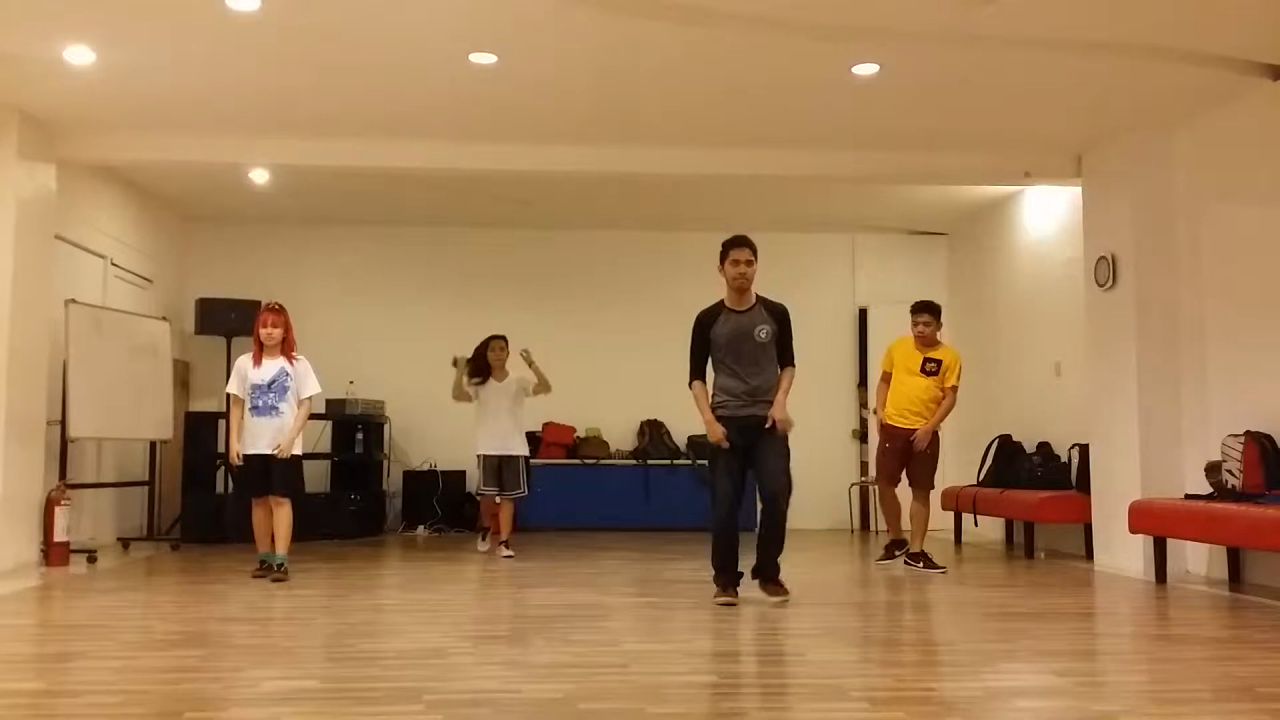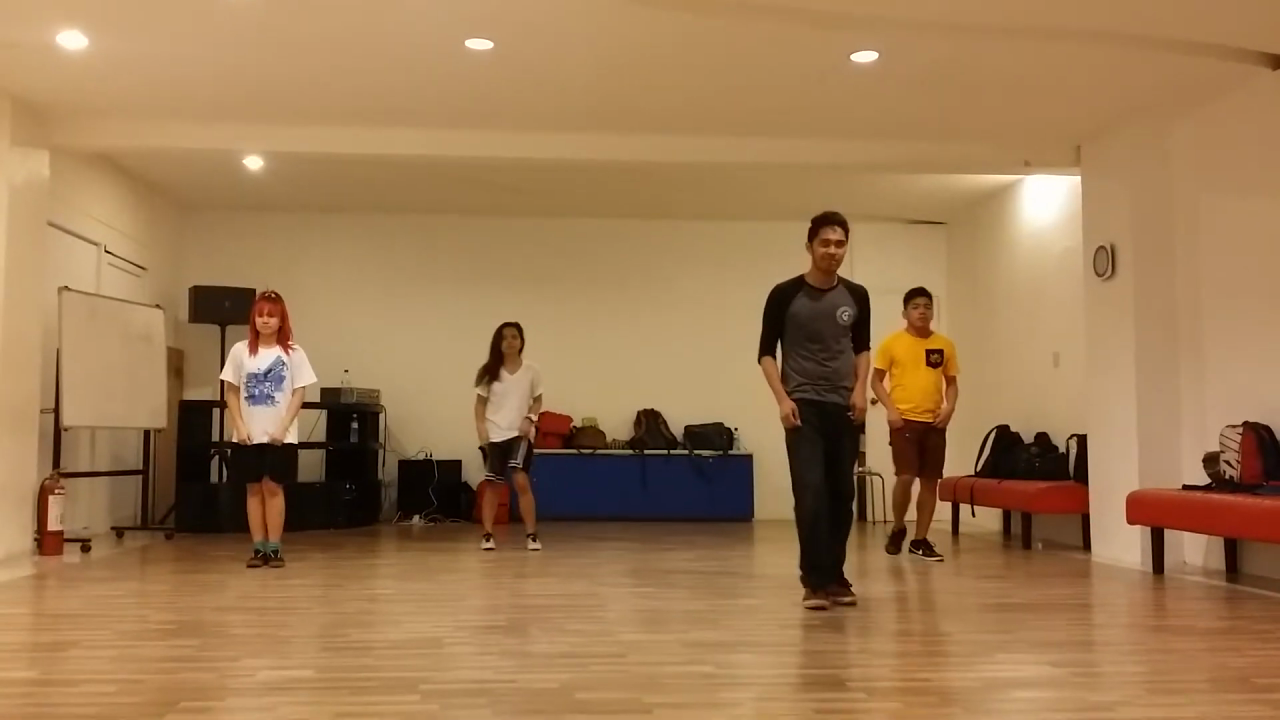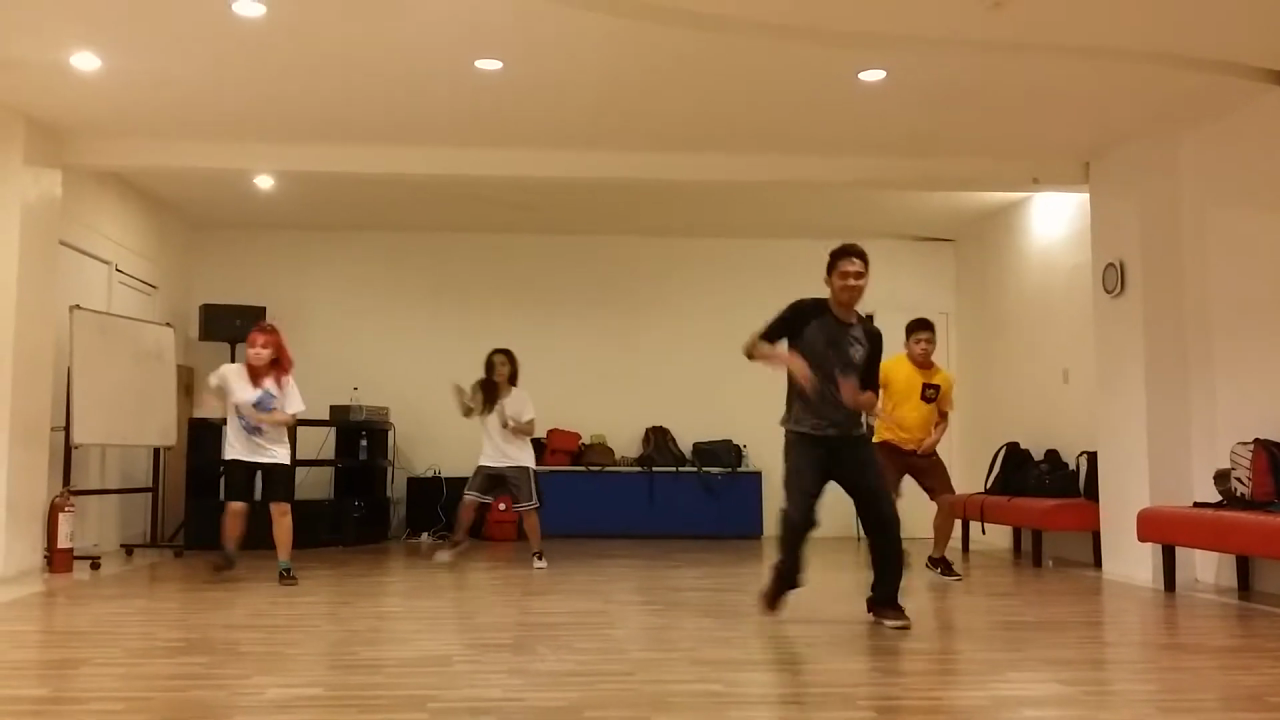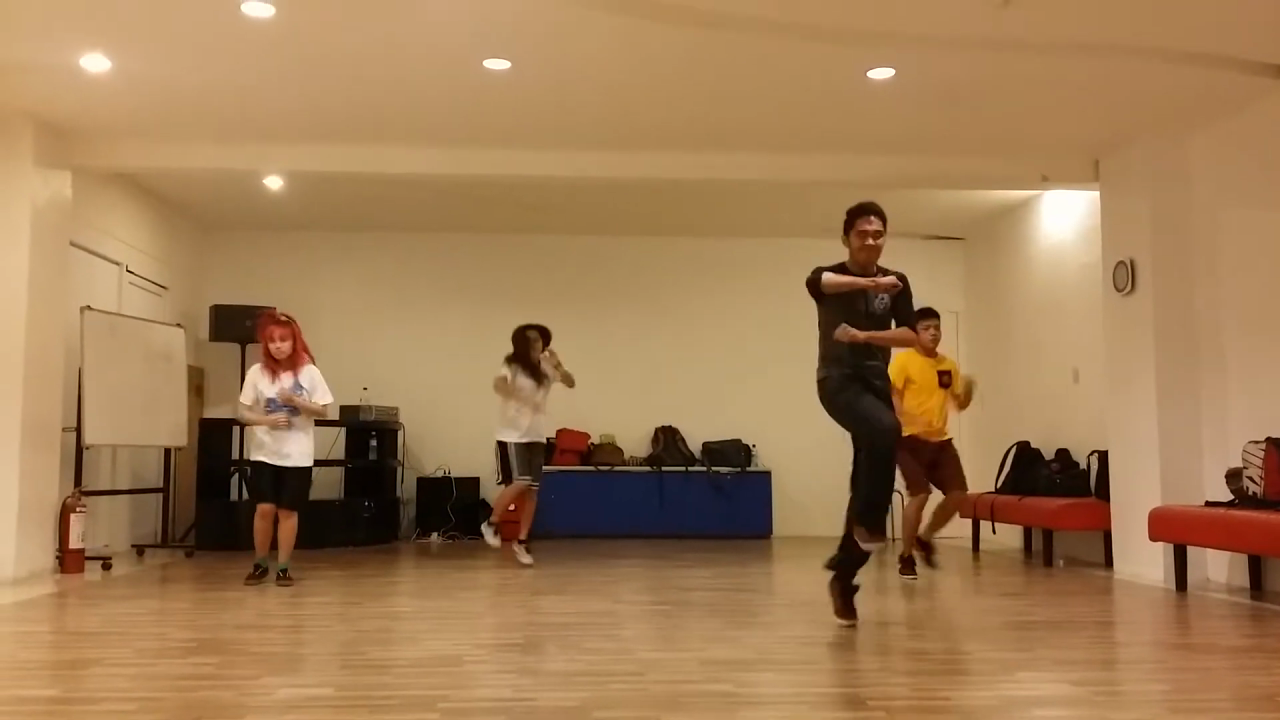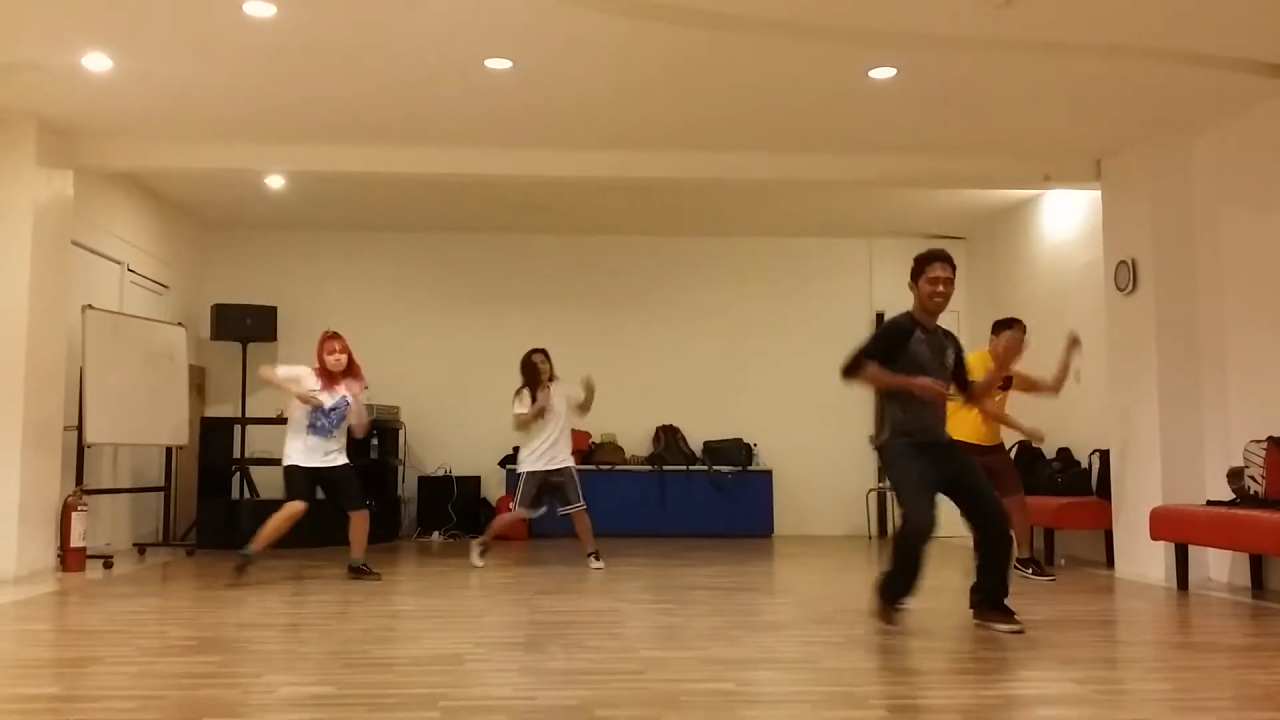
dt=1s
person 1, frame 1
left shoulder: (775, 314)
right shoulder: (708, 320)
left elbow: (787, 365)
right elbow: (696, 377)
left wrist: (780, 402)
right wrist: (709, 419)
left hip: (767, 421)
right hip: (727, 423)
left knee: (777, 493)
right knee: (725, 503)
left ankle: (768, 573)
right ankle: (726, 580)
person 1, frame 2
left shoulder: (856, 296)
right shoulder: (785, 294)
right elbow: (767, 353)
left wrist: (860, 388)
right wrist: (782, 398)
left hip: (843, 408)
right hip: (803, 405)
left knee: (841, 494)
right knee: (810, 491)
left ankle: (833, 575)
right ankle: (815, 581)
person 1, frame 3
left shoulder: (869, 335)
right shoulder: (804, 313)
left elbow: (871, 397)
right elbow: (754, 348)
left wrist: (859, 399)
right wrist: (787, 358)
left hip: (851, 440)
right hip: (804, 437)
left knee: (883, 517)
right knee: (798, 515)
left ankle: (885, 600)
right ankle: (783, 579)
person 1, frame 4
left shoulder: (896, 282)
right shoulder: (832, 279)
left elbow: (910, 336)
right elbow: (820, 283)
left wrist: (862, 335)
right wrist: (870, 283)
left hip: (876, 383)
right hip: (838, 381)
right knee: (884, 429)
left ankle: (843, 578)
right ankle: (867, 519)
person 1, frame 5
left shoulder: (948, 342)
right shoulder: (897, 329)
left elbow: (973, 394)
right elbow: (853, 367)
left wrist: (1000, 369)
right wrist: (913, 383)
left hip: (941, 444)
right hip: (901, 446)
left knee: (993, 518)
right knee: (918, 520)
left ankle: (989, 603)
right ankle: (890, 594)
person 2, frame 1
left shoulder: (297, 364)
right shoulder: (244, 363)
left elbow: (305, 404)
right elbow: (236, 405)
left wrist: (290, 438)
right wrist: (233, 441)
left hip: (284, 446)
right hip: (253, 445)
left knee: (280, 498)
right knee: (259, 500)
left ankle: (281, 561)
right ankle: (264, 559)
person 2, frame 2
left shoulder: (293, 353)
right shoulder: (240, 350)
left elbow: (298, 393)
right elbow: (231, 392)
left wrist: (282, 428)
right wrist: (239, 426)
left hip: (280, 435)
right hip: (248, 434)
left knee: (273, 486)
right knee: (254, 488)
left ankle: (275, 548)
right ankle: (258, 548)
person 2, frame 3
left shoulder: (283, 380)
right shoulder: (230, 372)
left elbow: (290, 418)
right elbow: (212, 384)
left wrist: (260, 417)
left hip: (275, 453)
right hip: (239, 452)
left knee: (280, 508)
right knee: (235, 507)
left ankle: (285, 567)
right ankle: (228, 554)
person 2, frame 4
left shoulder: (309, 371)
right shoulder: (257, 373)
left elbow: (323, 412)
right elbow: (244, 413)
left wrist: (297, 402)
right wrist: (266, 420)
left hip: (297, 456)
right hip: (264, 453)
left knee: (288, 512)
right knee: (265, 510)
left ankle: (283, 568)
right ankle: (260, 565)
person 2, frame 5
left shoulder: (351, 390)
right shoulder: (305, 376)
left elbow: (360, 432)
right elbow: (265, 373)
left wrist: (359, 404)
right wrist: (297, 392)
left hip: (334, 460)
right hip: (299, 458)
left knee: (360, 511)
right knee: (295, 508)
left ankle: (357, 564)
right ankle: (249, 554)
person 3, frame 1
left shoulder: (949, 356)
right shoulder: (897, 348)
left elbow: (950, 397)
right elbow: (884, 381)
left wrist: (929, 428)
right wrist: (879, 410)
left hip: (924, 432)
right hip: (893, 427)
left knee: (921, 491)
right knee: (885, 484)
left ankle: (916, 552)
right ankle: (896, 540)
person 3, frame 2
left shoulder: (944, 345)
right shoulder: (892, 343)
left elbow: (951, 382)
right elbow: (877, 381)
left wrist: (949, 406)
right wrist: (890, 409)
left hip: (934, 423)
right hip: (904, 421)
left knee: (930, 482)
right knee: (905, 477)
left ankle: (920, 540)
right ankle: (898, 528)
person 3, frame 3
left shoulder: (943, 379)
right shoulder: (890, 366)
left elbow: (943, 417)
left wrist: (936, 437)
right wrist: (882, 417)
left hip: (922, 449)
right hip: (889, 446)
left knee: (947, 500)
left ankle: (938, 558)
person 3, frame 4
left shoulder: (949, 365)
right shoulder: (903, 360)
left elbow: (960, 404)
right elbow: (889, 396)
left wrist: (968, 391)
right wrist: (910, 421)
left hip: (940, 440)
right hip: (911, 439)
left knee: (957, 495)
right knee: (919, 495)
left ankle: (924, 539)
right ankle: (906, 556)
person 3, frame 5
left shoulder: (1012, 375)
right shoulder: (975, 362)
left elbow: (1053, 388)
right elbow: (986, 405)
left wrist: (1067, 354)
right wrist: (1024, 429)
left hip: (992, 445)
right hip: (961, 442)
left knee: (1016, 500)
left ankle: (1024, 558)
person 4, frame 1
left shoulder: (519, 382)
right shoulder: (478, 384)
left elbow: (546, 387)
right elbow: (457, 395)
left wrist: (531, 363)
right wrist: (461, 368)
left hip: (514, 447)
right hip: (488, 447)
left knee: (508, 496)
right knee: (488, 494)
left ankle: (504, 542)
right ankle: (486, 527)
person 4, frame 2
left shoulder: (531, 371)
right shoulder: (489, 371)
left elbow: (537, 401)
right elbow: (480, 403)
left wrist: (529, 419)
right wrist: (480, 426)
left hip: (520, 434)
right hip: (494, 435)
left knee: (521, 481)
left ankle: (531, 534)
right ankle: (487, 534)
person 4, frame 3
left shoulder: (520, 396)
right shoulder: (481, 391)
left elbow: (529, 429)
right elbow: (467, 412)
left wrist: (510, 424)
right wrist: (461, 398)
left hip: (518, 460)
right hip: (489, 460)
left knee: (527, 508)
right knee: (468, 501)
left ankle: (537, 553)
right ankle: (457, 540)
person 4, frame 4
left shoulder: (547, 365)
right shoulder: (512, 365)
left elbow: (571, 383)
right elbow: (499, 385)
left wrist: (558, 365)
right wrist: (522, 398)
left hip: (536, 436)
right hip: (512, 435)
left knee: (532, 490)
right knee: (519, 484)
left ankle: (522, 541)
right ankle: (491, 523)
person 4, frame 5
left shoulder: (560, 389)
right shoulder: (524, 395)
left elbow: (582, 410)
right elbow: (519, 424)
left wrist: (589, 395)
right wrist: (538, 406)
left hip: (560, 461)
right hip: (532, 463)
left knee: (578, 509)
right knee: (519, 512)
left ankle: (592, 554)
right ankle: (481, 544)
